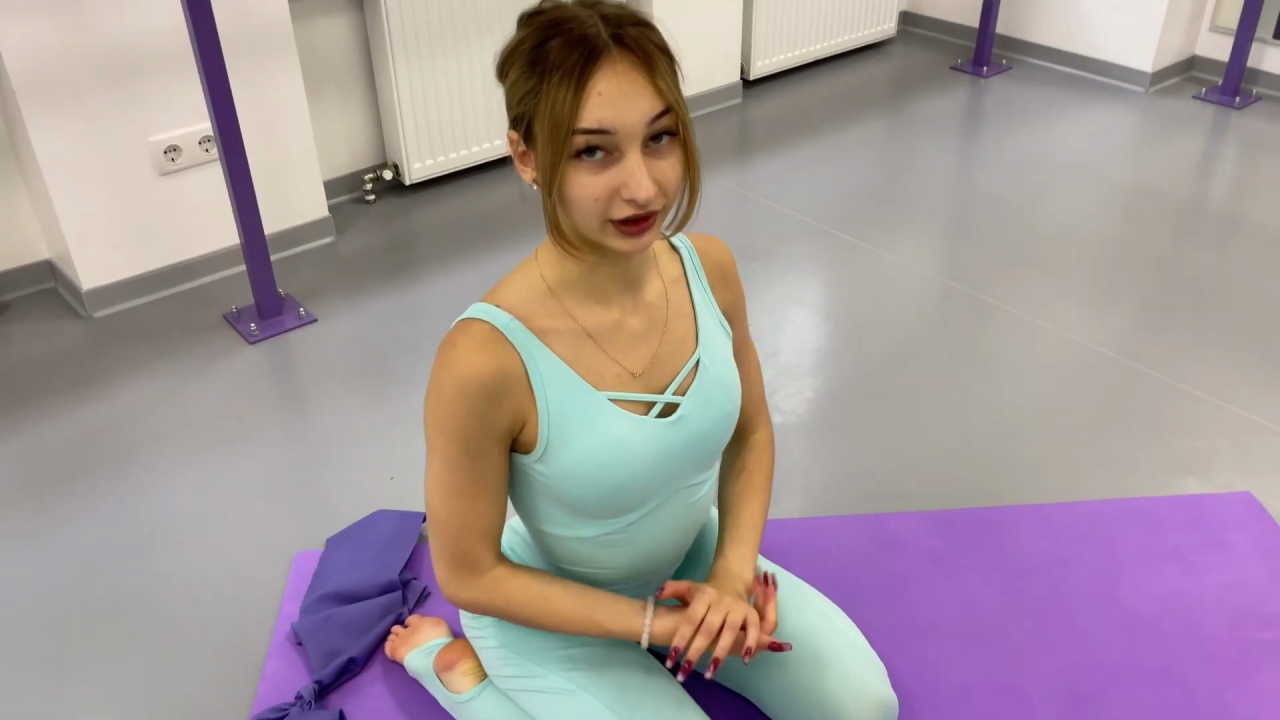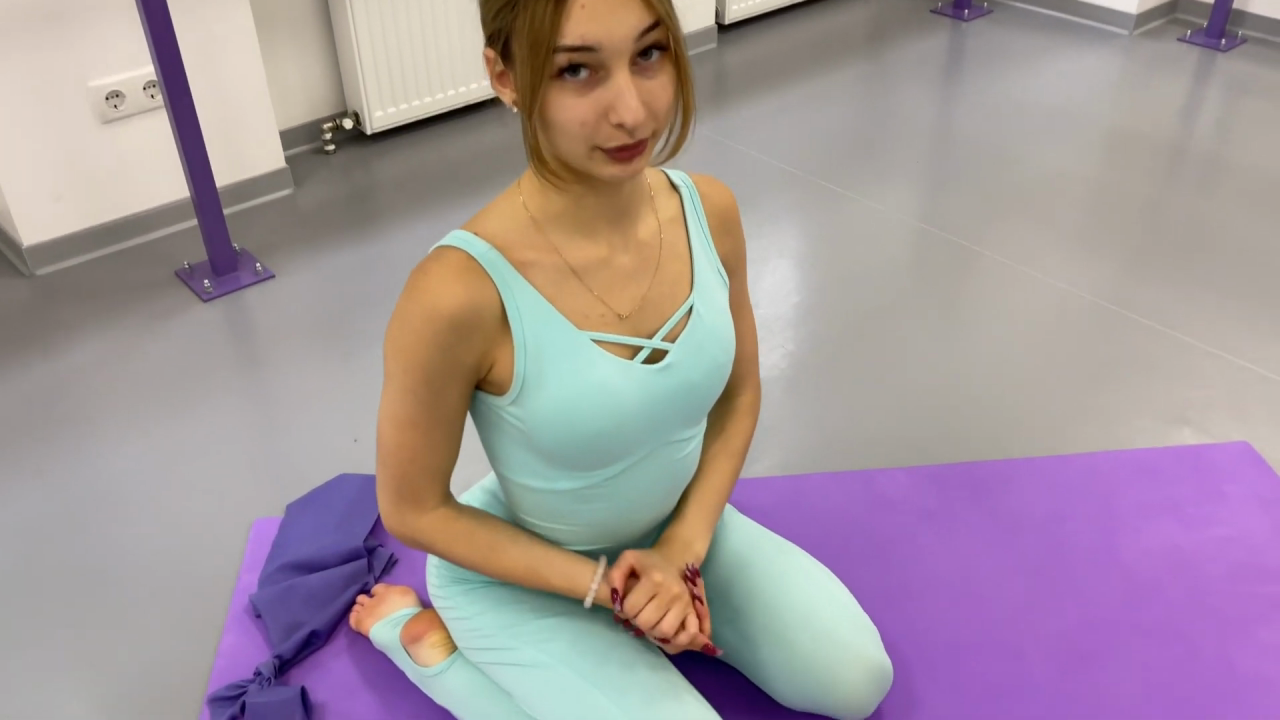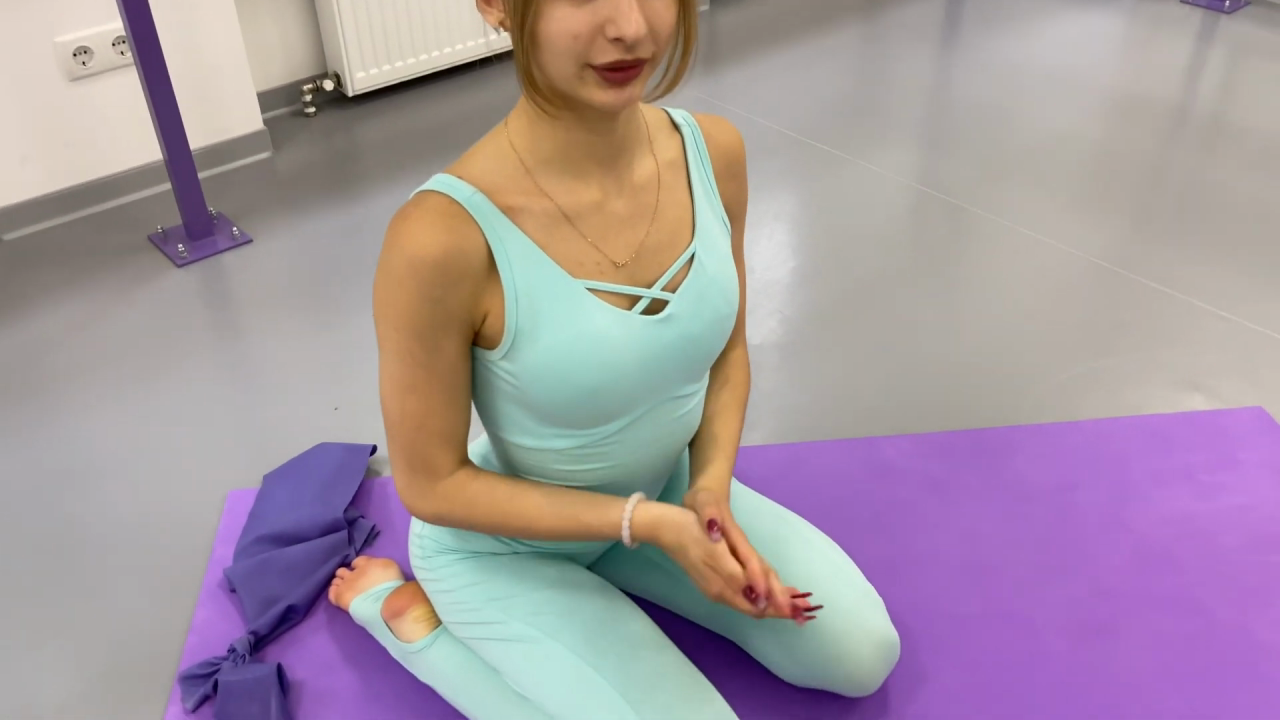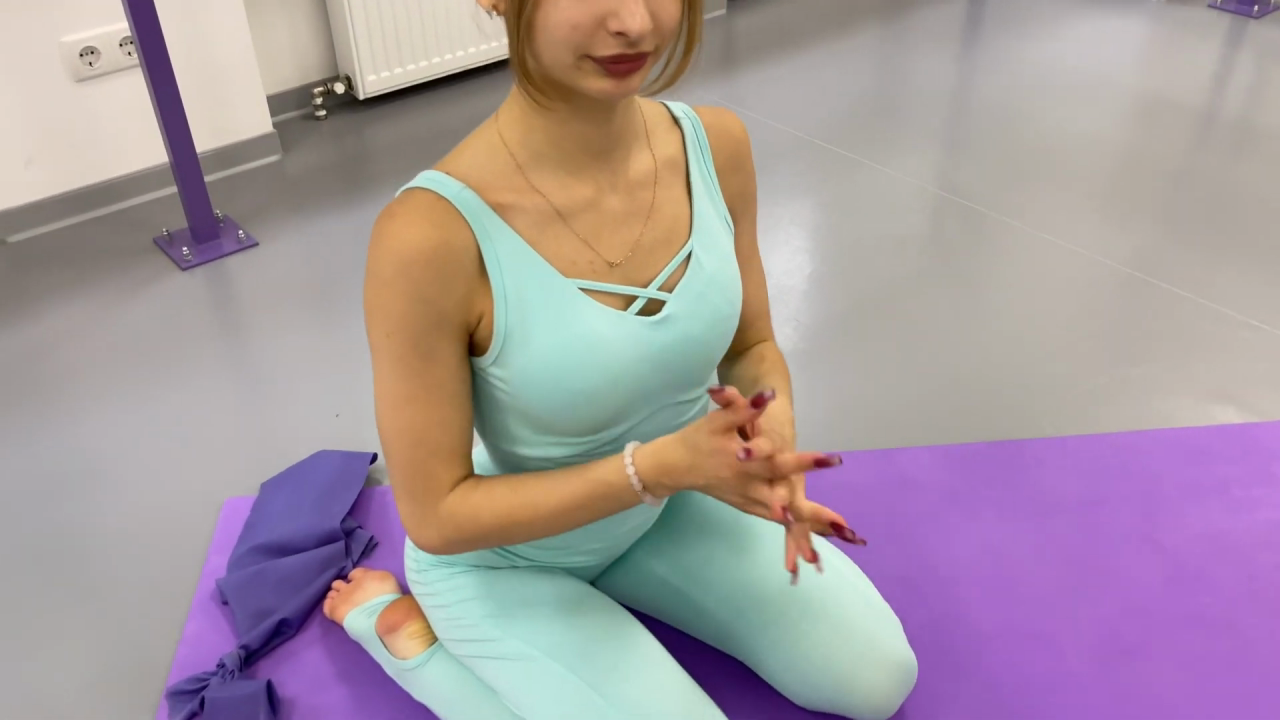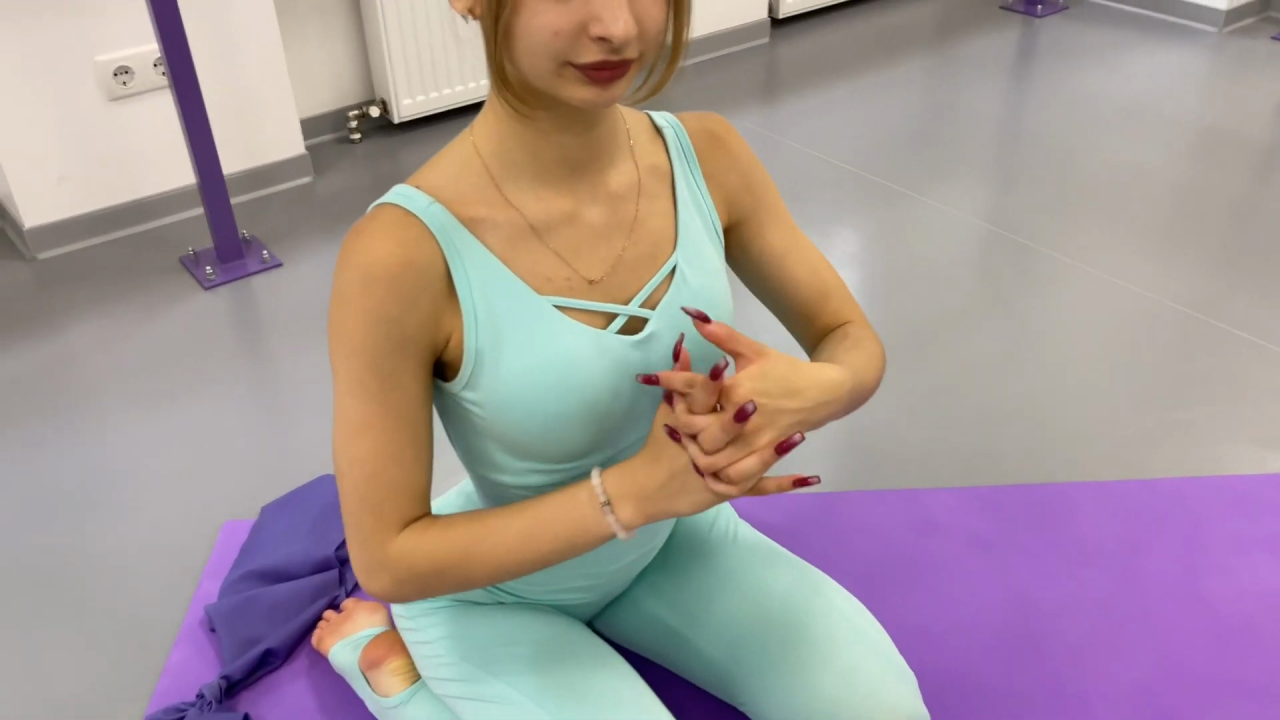
dt=0.4s
person 1, frame 1
left shoulder: (708, 268)
right shoulder: (486, 360)
left elbow: (751, 431)
right elbow: (467, 576)
left wrist: (735, 569)
right wrist: (660, 624)
left hip: (686, 559)
right hip: (551, 612)
person 1, frame 2
left shoulder: (708, 210)
right shoulder: (460, 291)
left elbow: (738, 396)
right elbow: (411, 509)
left wrist: (682, 546)
right wrist: (598, 584)
left hip: (670, 529)
right hip: (519, 576)
person 1, frame 3
left shoulder: (712, 152)
right shoulder: (443, 237)
left elbow: (726, 348)
right elbow: (431, 486)
left wrist: (712, 492)
right wrist: (649, 523)
left hip: (662, 492)
right hip: (509, 544)
left knee: (863, 655)
person 1, frame 4
left shoulder: (714, 146)
right shoulder: (431, 233)
left elbow: (750, 347)
right elbow: (437, 515)
left wrist: (772, 430)
right wrist: (665, 464)
left hip: (657, 503)
right hip: (504, 557)
person 1, frame 5
left shoulder: (705, 156)
right shoulder: (402, 251)
left elbow: (855, 345)
right elbow: (389, 558)
left wrist: (811, 390)
right wrist: (635, 484)
left hip: (663, 536)
right hip: (495, 594)
